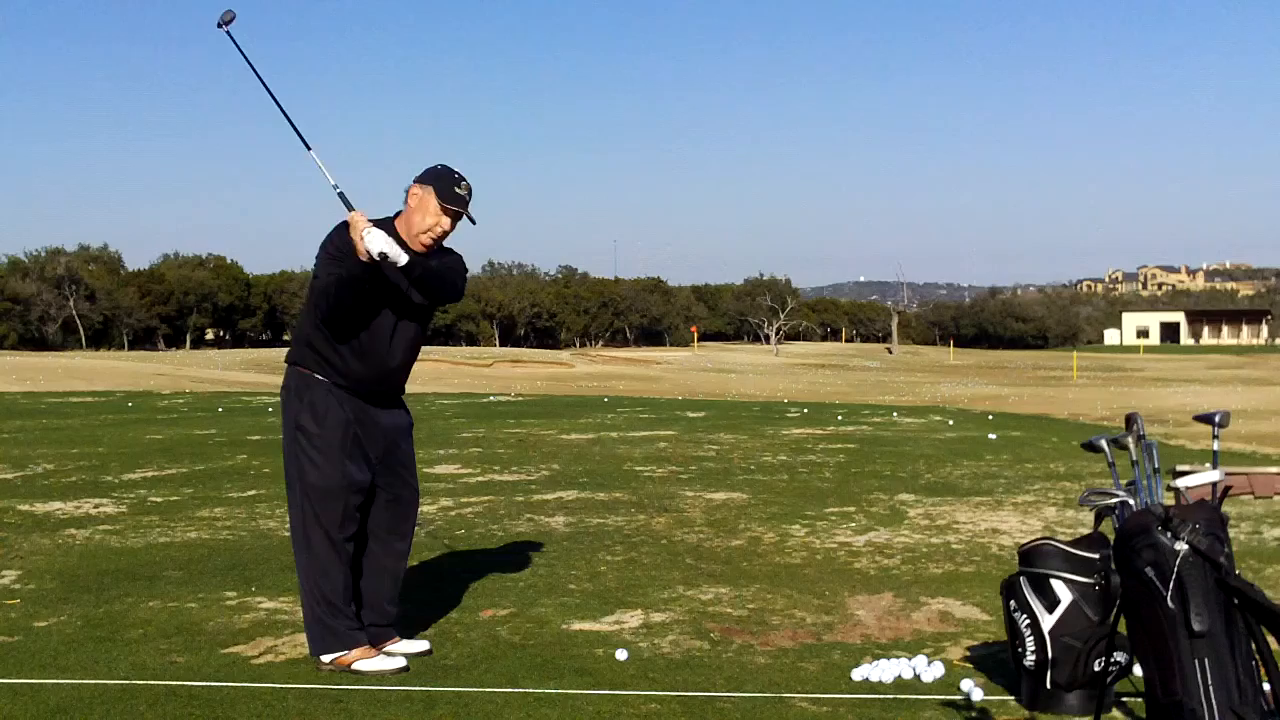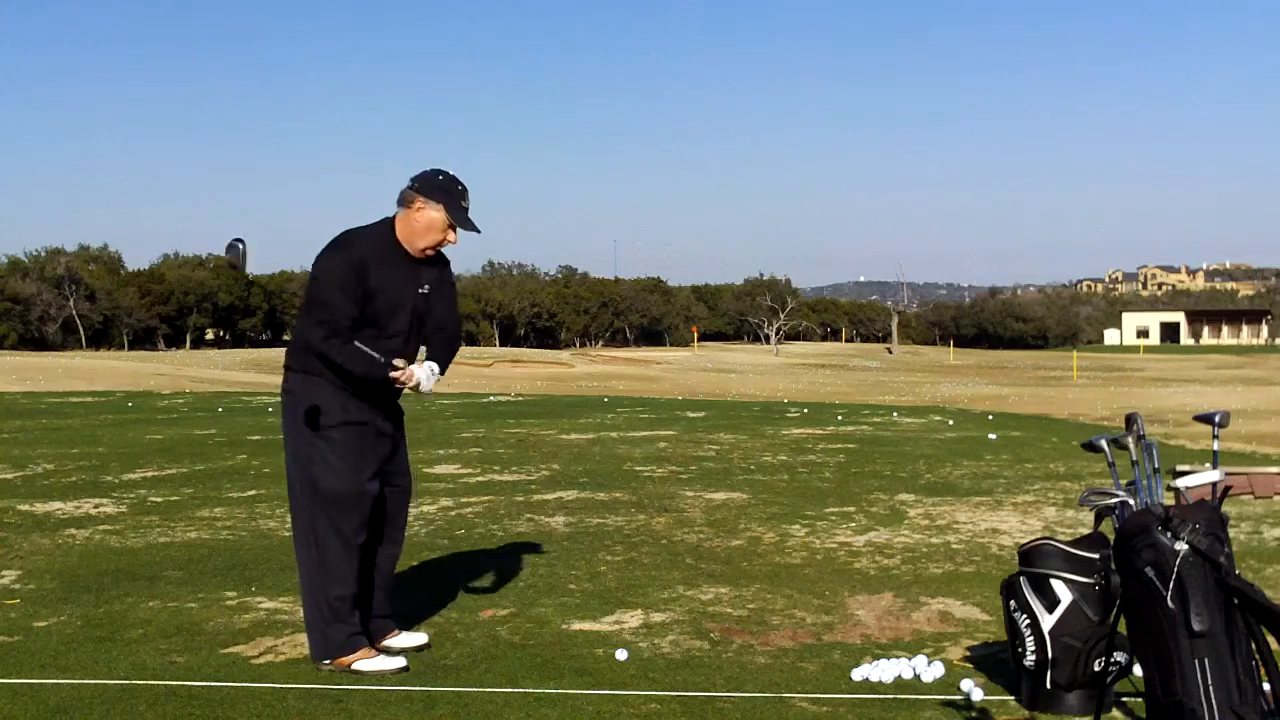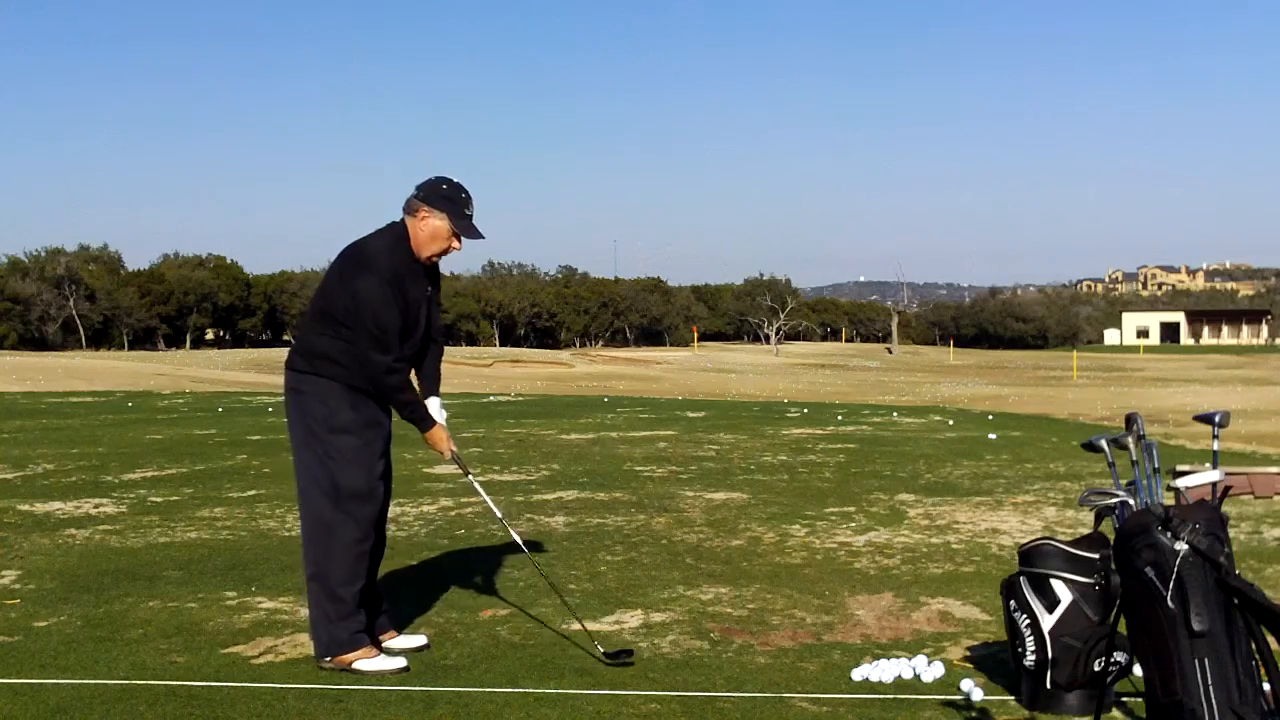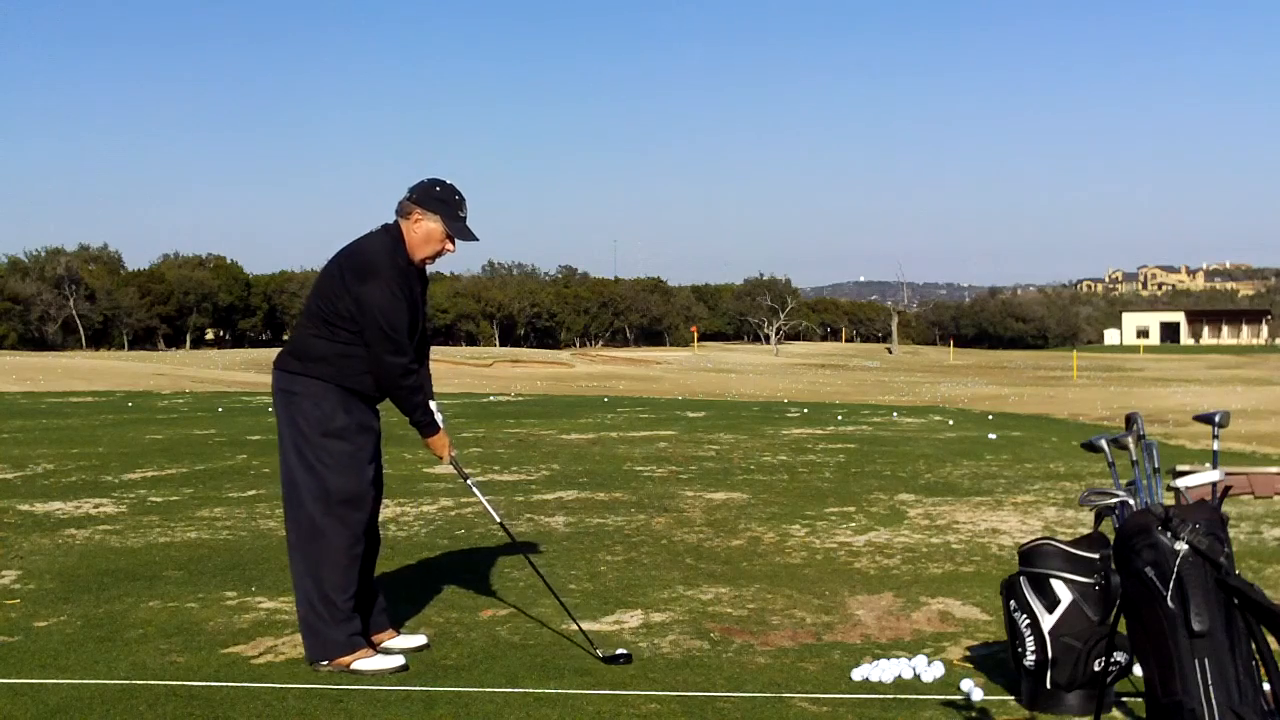
dt=0.5s
person 1, frame 1
left shoulder: (444, 263)
right shoulder: (346, 239)
left elbow: (447, 289)
right elbow: (331, 310)
left wrist: (397, 258)
right wrist: (363, 261)
left hip: (385, 403)
right hip: (323, 394)
left knee: (393, 512)
right knee: (331, 512)
left ankle: (377, 630)
right ankle: (338, 643)
person 1, frame 2
left shoulder: (435, 268)
right shoulder: (351, 252)
left elbow: (447, 330)
right elbow: (329, 338)
left wrist: (429, 366)
right wrist: (389, 367)
left hip: (379, 401)
right hip: (324, 396)
left knee: (387, 509)
right knee: (337, 513)
left ankle: (374, 624)
right ankle: (339, 644)
person 1, frame 3
left shoulder: (424, 268)
right shoulder: (372, 264)
left elbow: (429, 337)
right elbow: (381, 359)
left wrist: (431, 399)
right wrist: (425, 424)
left hip: (362, 396)
right hip: (326, 392)
left knee: (368, 506)
right knee: (344, 507)
left ankle: (371, 624)
right ankle: (341, 641)
person 1, frame 4
left shoulder: (407, 267)
right shoulder: (374, 265)
left elbow: (412, 348)
right elbow: (391, 361)
left wrist: (429, 406)
right wrist: (429, 428)
left hip: (349, 397)
right hip: (317, 394)
left knee: (360, 509)
right knee: (333, 511)
left ankle: (369, 624)
right ankle: (335, 644)
